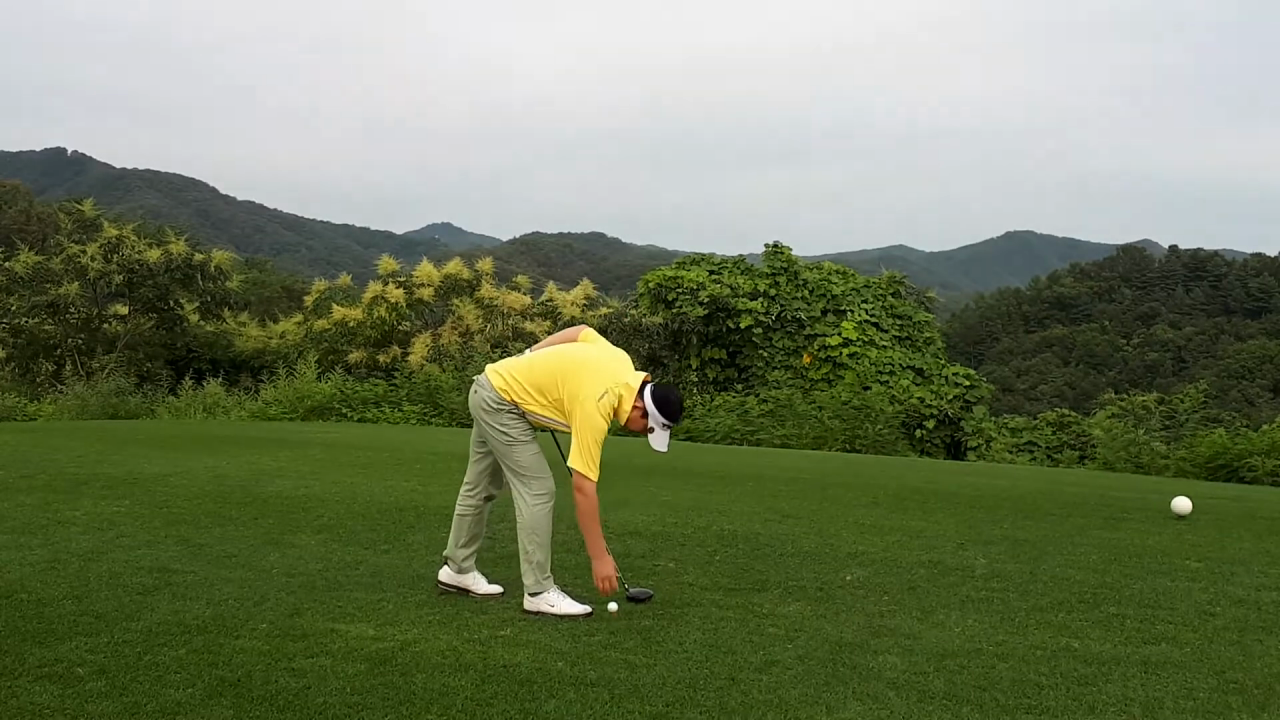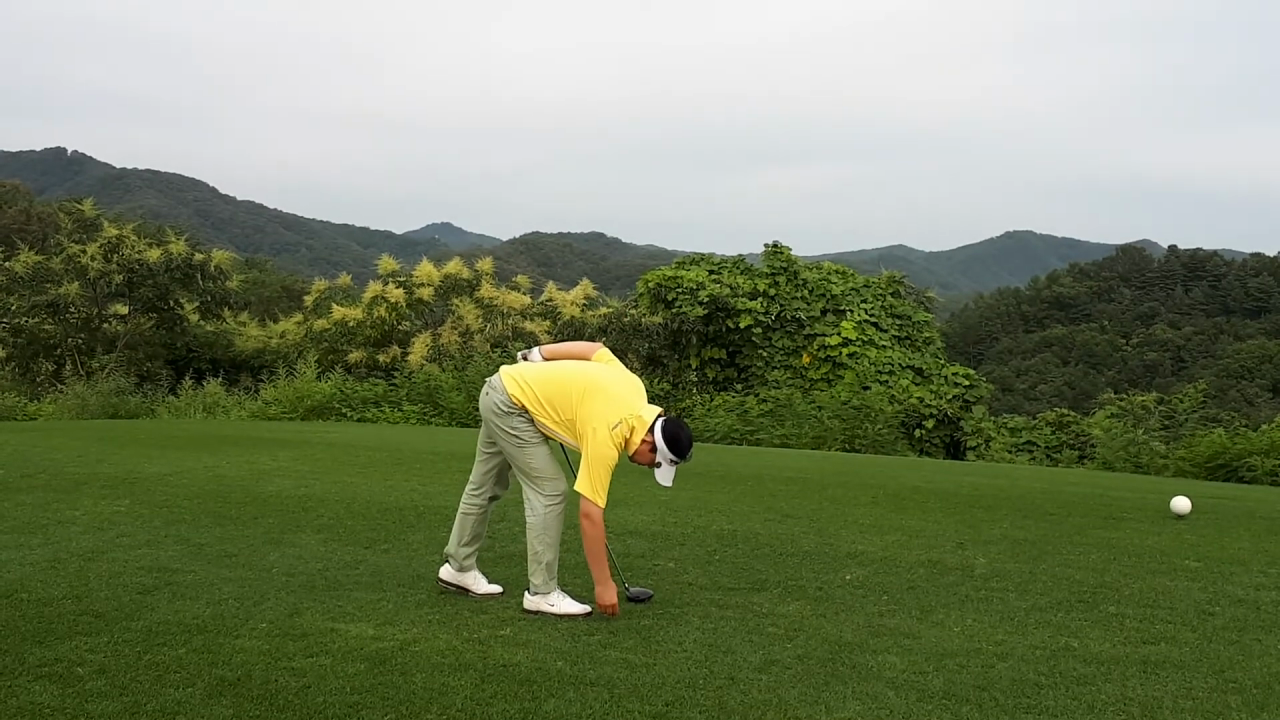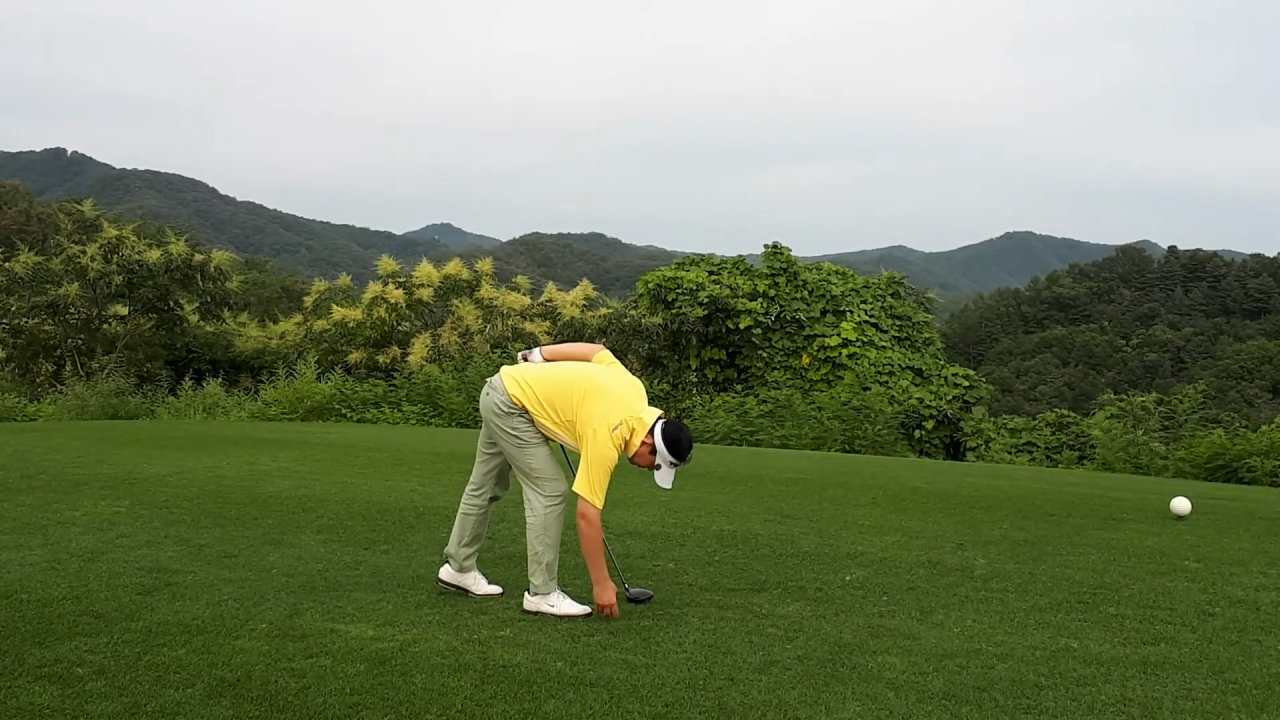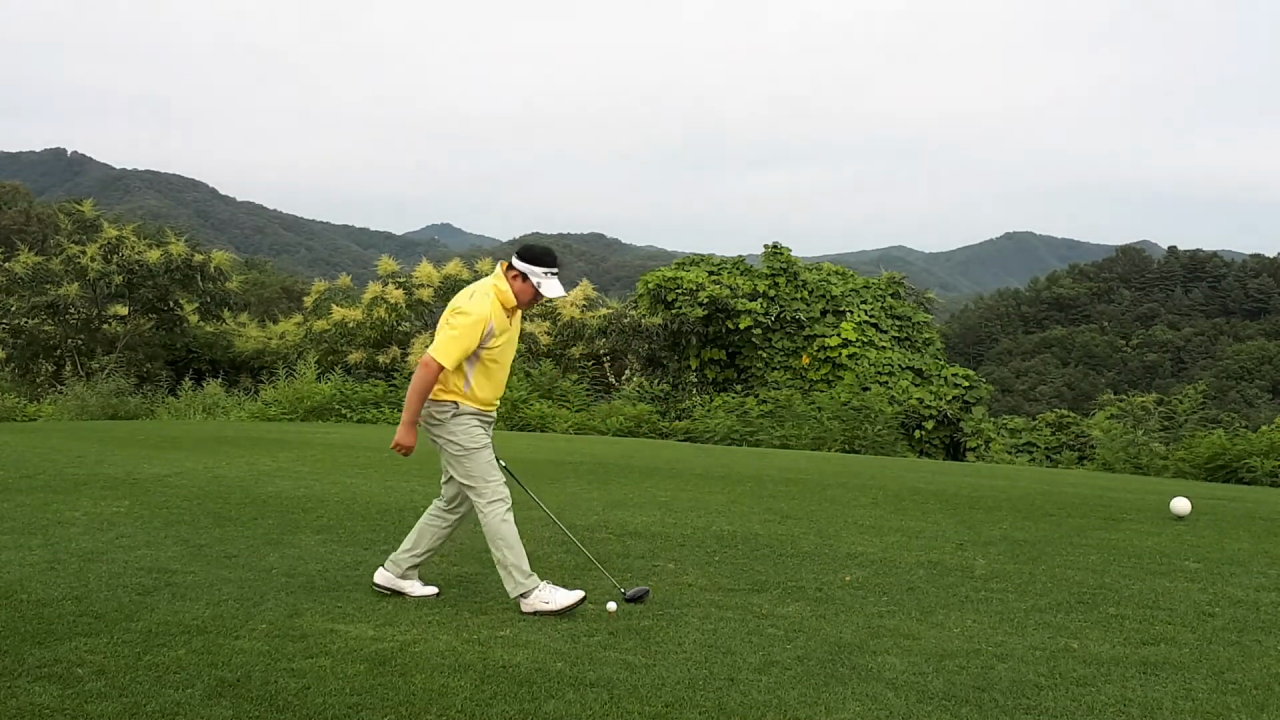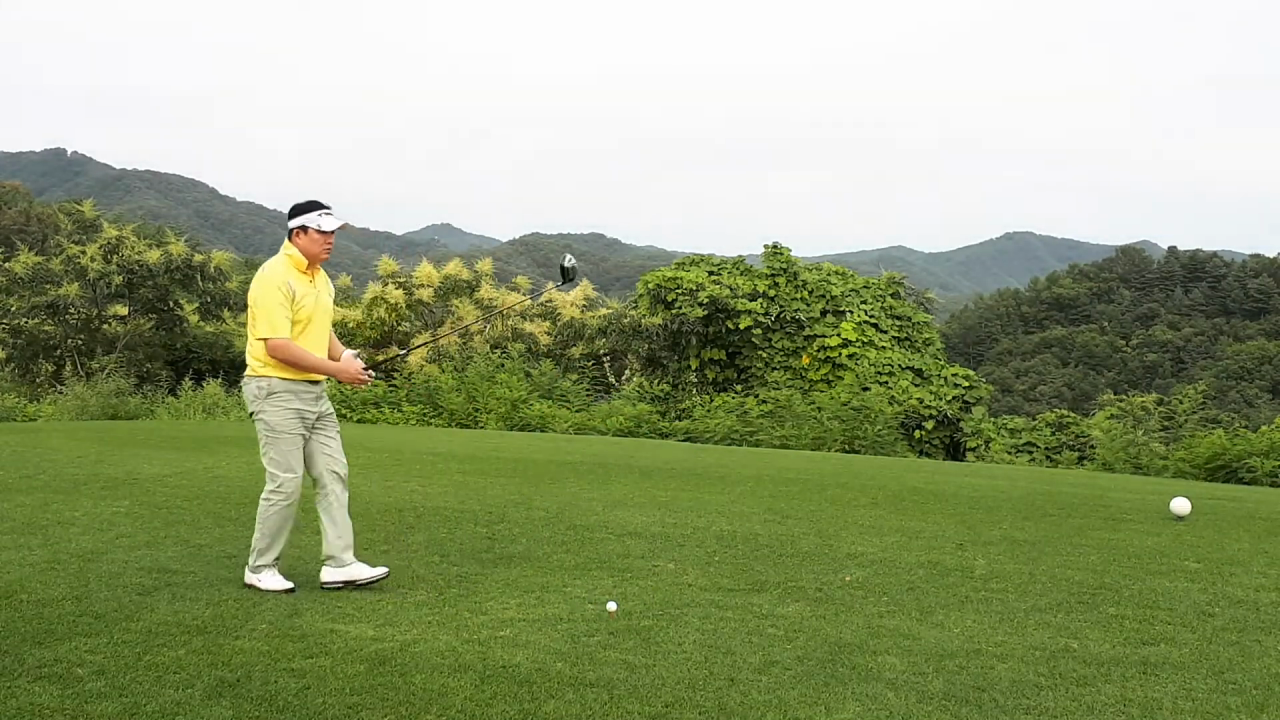
dt=1s
person 1, frame 1
left shoulder: (623, 364)
right shoulder: (596, 408)
left elbow: (581, 332)
right elbow: (584, 487)
left wrist: (534, 362)
right wrist: (600, 557)
left hip: (493, 387)
right hip: (500, 401)
left knee: (481, 486)
right knee: (537, 490)
left ankle: (458, 569)
right ankle: (539, 592)
person 1, frame 2
left shoulder: (635, 390)
right shoulder: (607, 437)
left elbow: (596, 349)
right elbow: (590, 514)
left wrist: (536, 355)
right wrist: (604, 584)
left hip: (503, 389)
right hip: (510, 404)
left knee: (487, 486)
right knee: (549, 493)
left ankle: (459, 567)
right ankle: (542, 592)
person 1, frame 3
left shoulder: (635, 392)
right shoulder: (607, 438)
left elbow: (597, 351)
right elbow: (587, 515)
left wrist: (538, 356)
right wrist: (602, 585)
left hip: (505, 389)
right hip: (511, 405)
left knee: (486, 487)
right knee: (550, 492)
left ankle: (458, 568)
right ankle: (542, 593)
person 1, frame 4
left shoulder: (507, 305)
right shoulder: (479, 309)
right elbow: (429, 367)
right wrist: (408, 426)
left hip: (472, 413)
right hip: (453, 413)
left knee: (457, 500)
right knee: (493, 498)
left ankle: (397, 572)
right ankle: (532, 591)
person 1, frame 5
left shoulder: (320, 278)
right shoulder: (275, 277)
right elbow: (277, 346)
left wrist: (348, 359)
right wrist: (334, 370)
left hip: (313, 391)
right hip: (277, 390)
left knee: (333, 474)
right knee: (285, 482)
left ankle: (339, 563)
right ankle: (261, 568)
